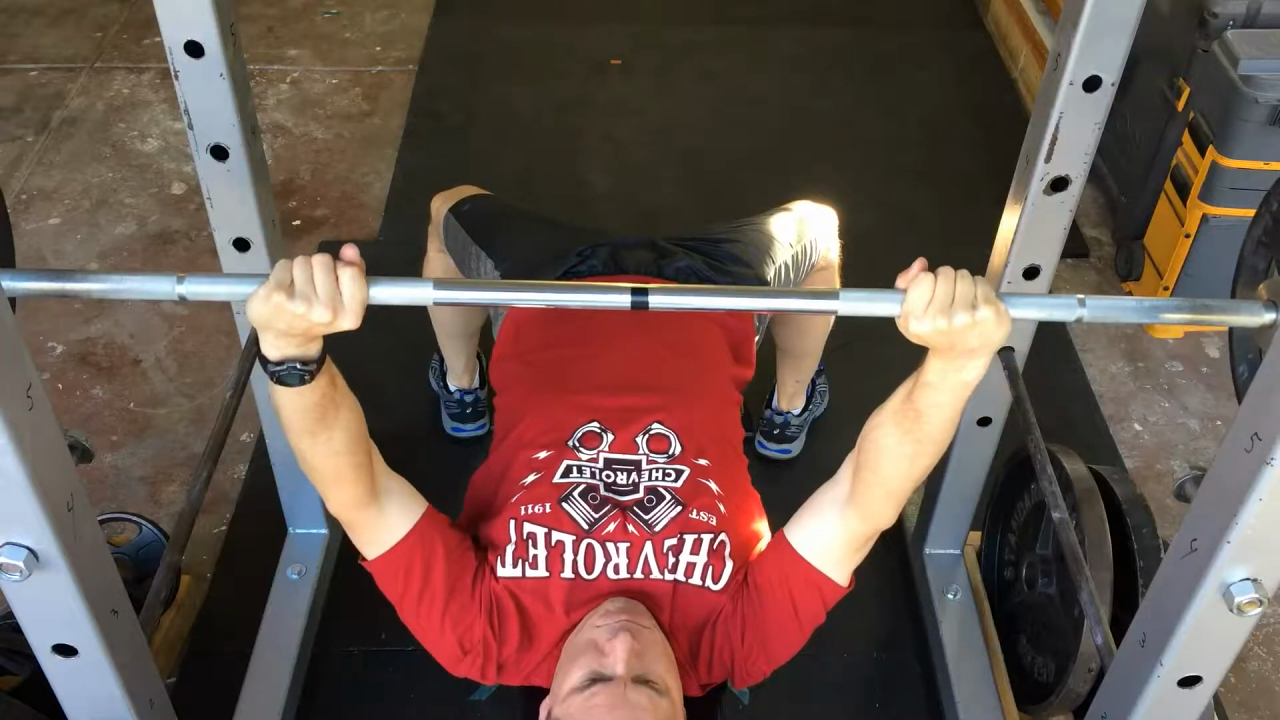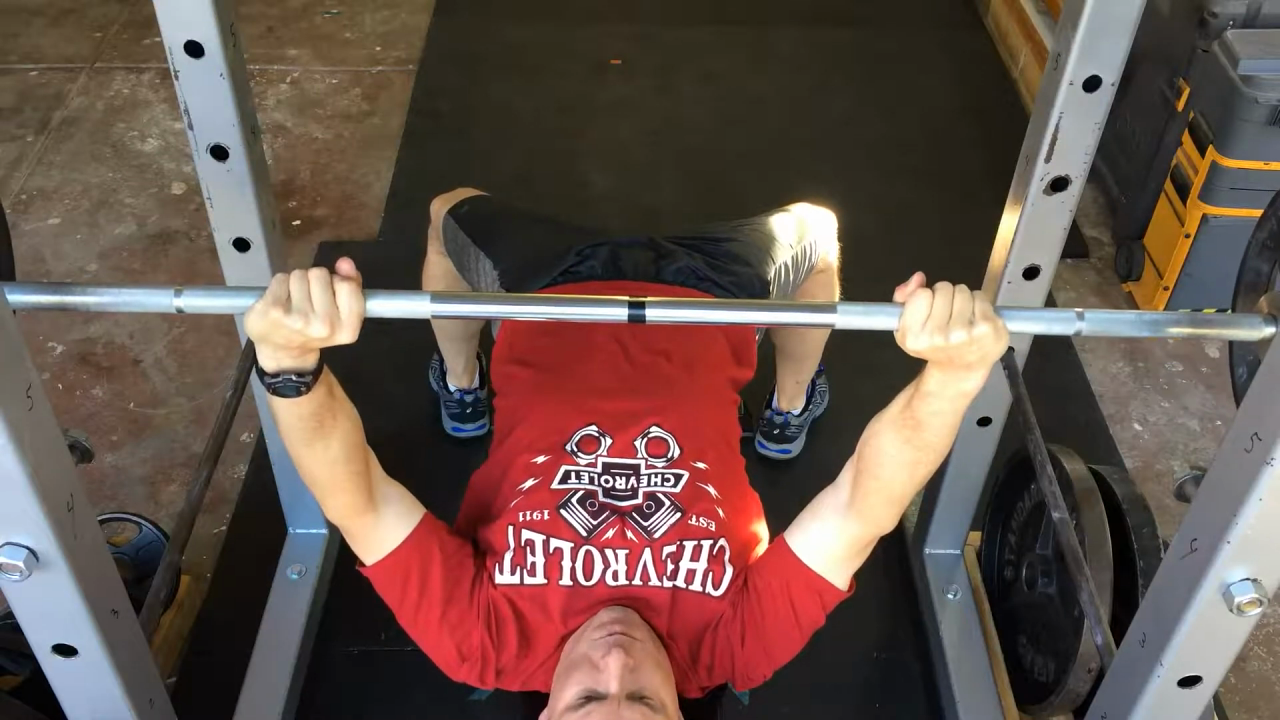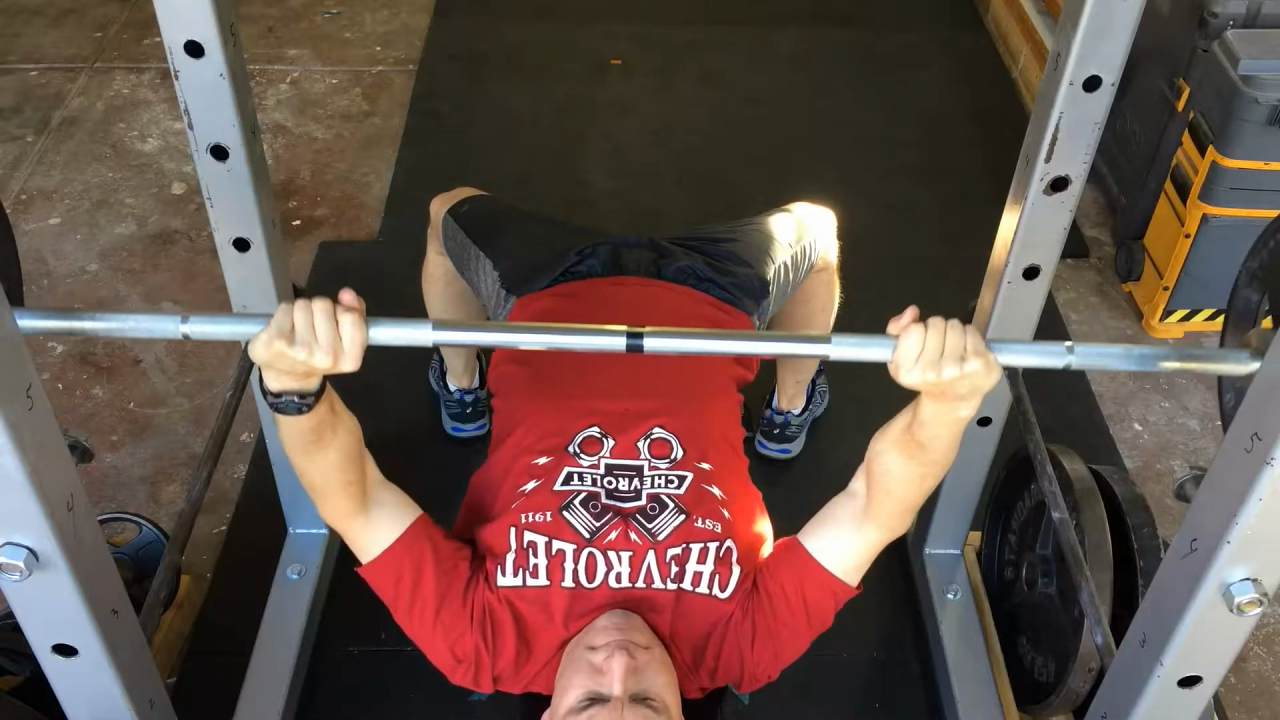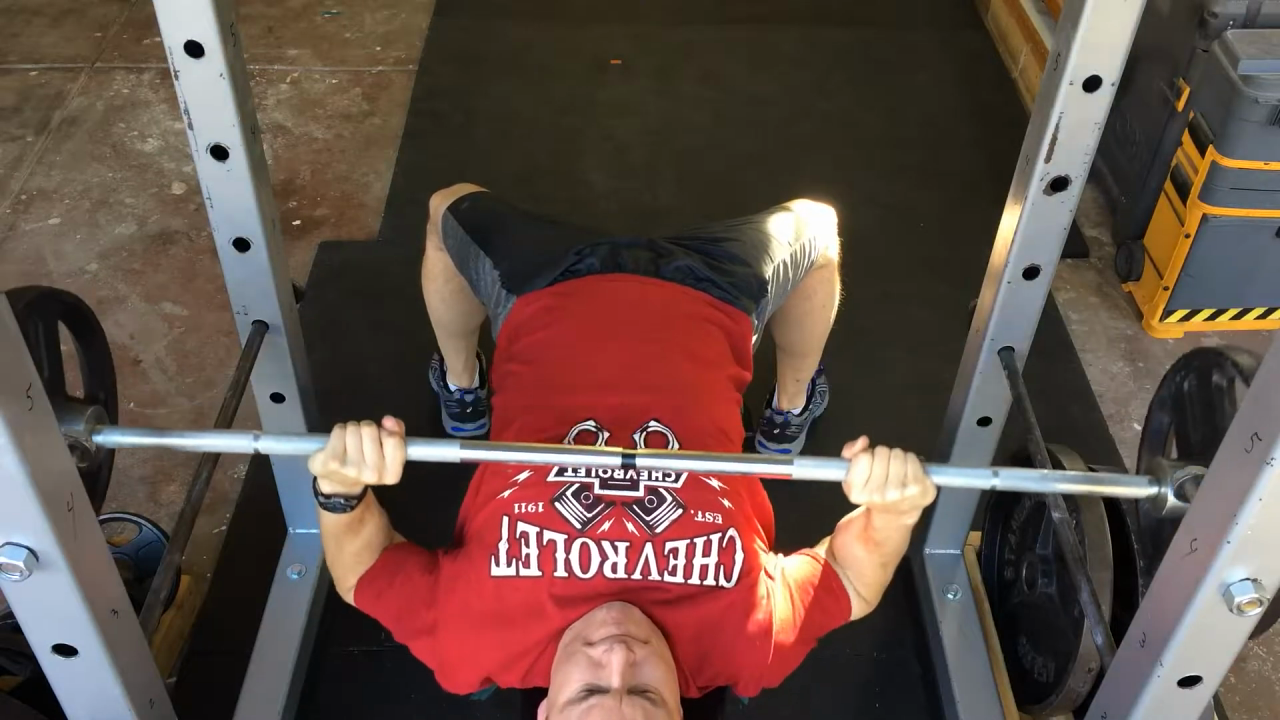
dt=1s
person 1, frame 1
left shoulder: (484, 635)
right shoulder: (737, 638)
left elbow: (359, 495)
right elbow: (866, 501)
left wrist: (291, 348)
right wrist: (956, 357)
left knee: (456, 210)
right knee: (813, 225)
left ankle: (462, 393)
person 1, frame 2
left shoulder: (483, 640)
right shoulder: (734, 641)
left elbow: (358, 499)
right elbow: (867, 501)
left wrist: (288, 359)
right wrist: (955, 367)
left knee: (454, 212)
right knee: (812, 227)
person 1, frame 3
left shoulder: (485, 645)
right shoulder: (740, 642)
left elbow: (354, 500)
right elbow: (876, 509)
left wrist: (294, 382)
right wrist: (948, 398)
left knee: (454, 213)
right knee: (811, 226)
person 1, frame 4
left shoulder: (472, 638)
right shoulder: (743, 641)
left elbow: (362, 575)
right elbow: (855, 580)
left wrist: (341, 491)
right wrist: (891, 512)
left knee: (455, 208)
right knee: (811, 223)
